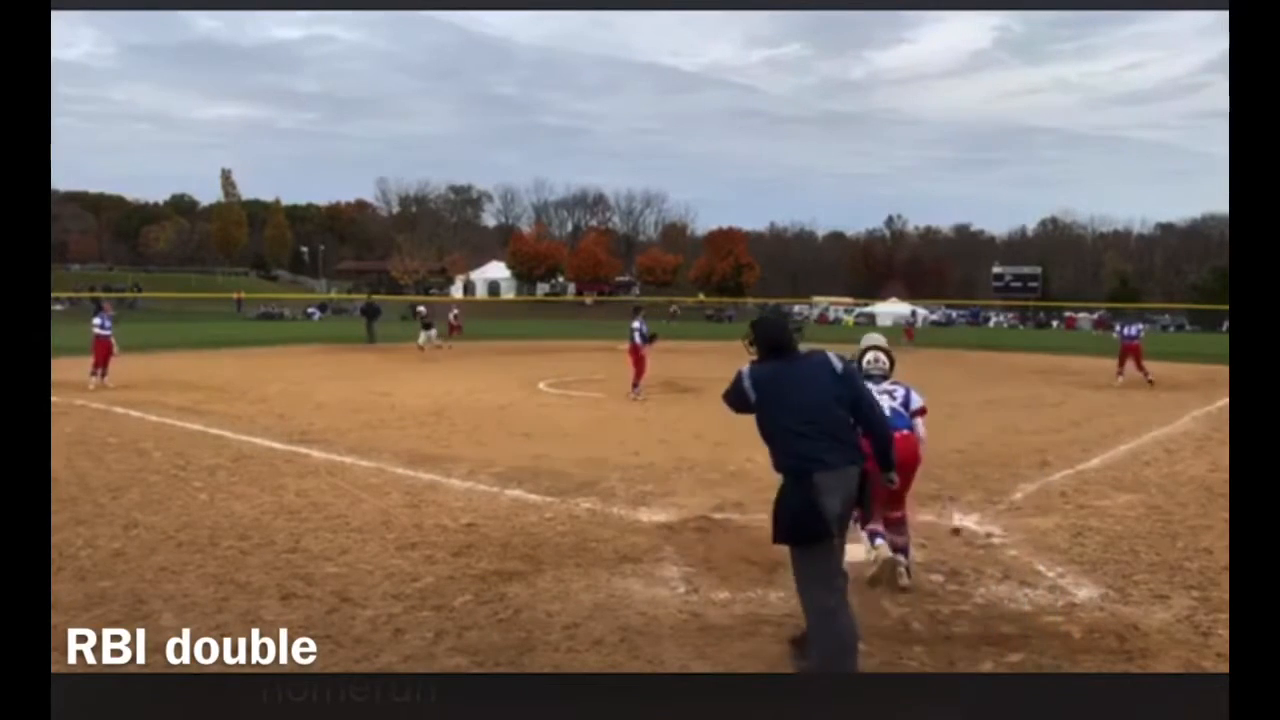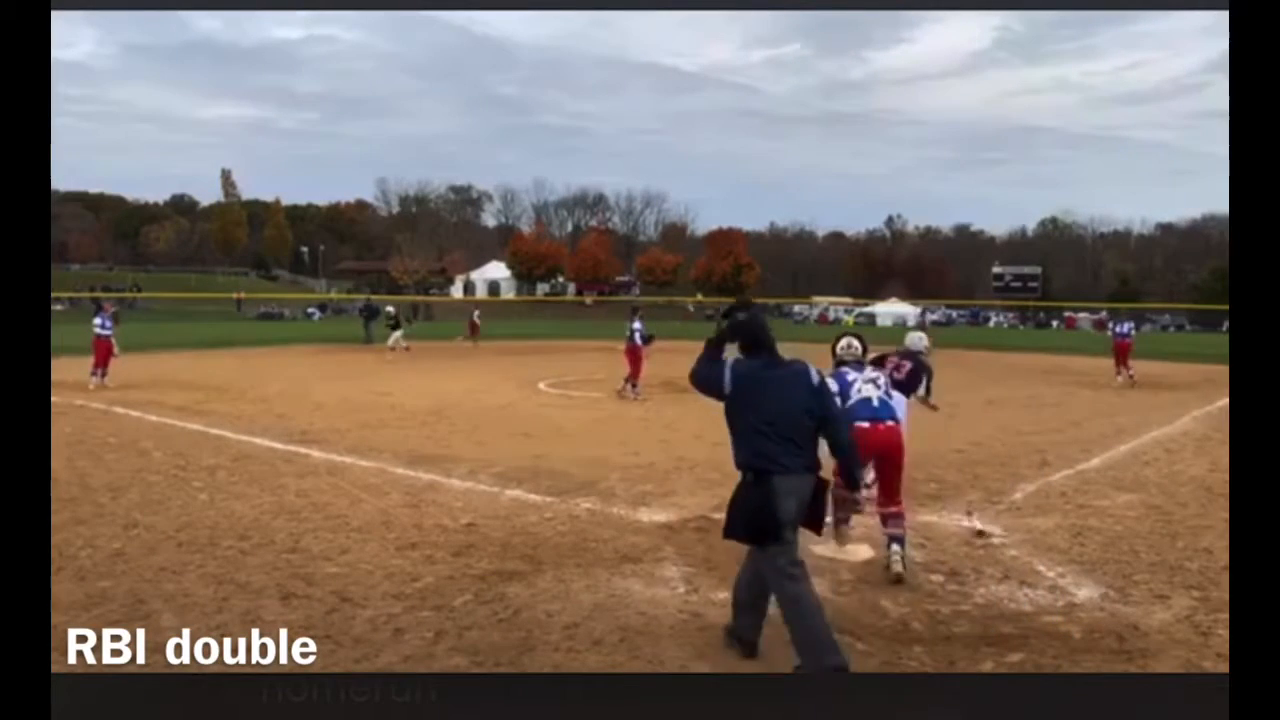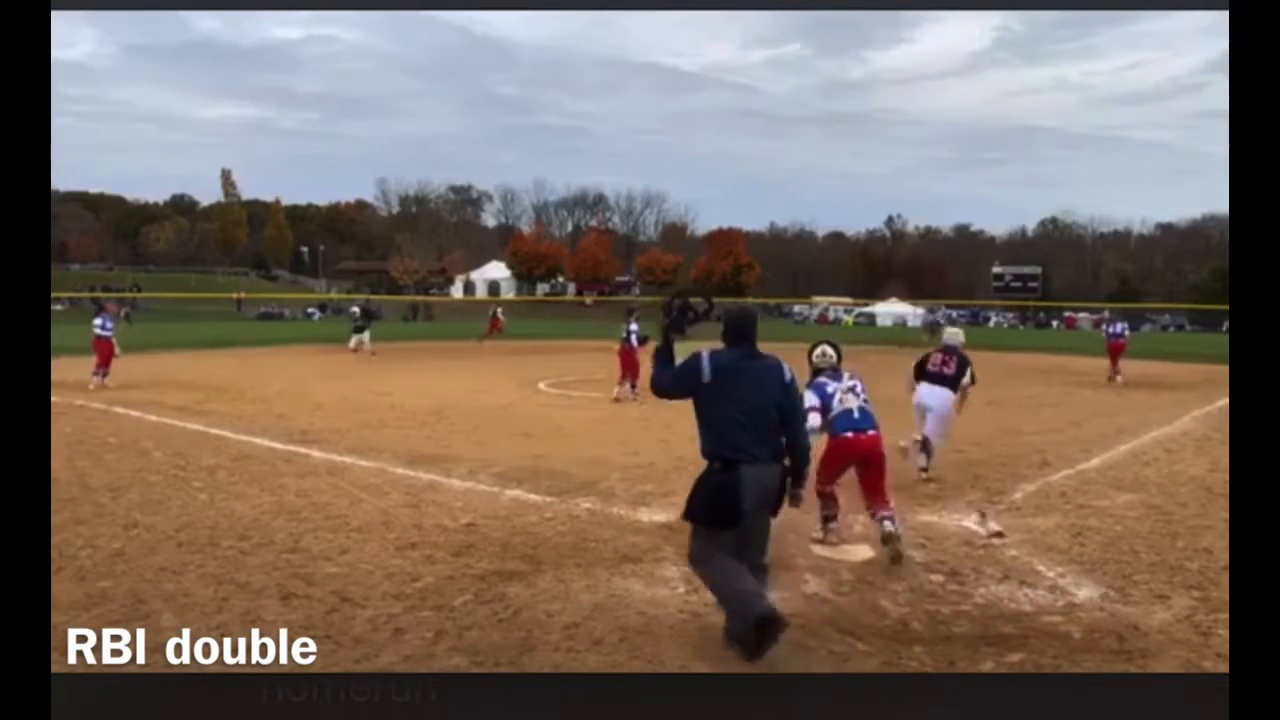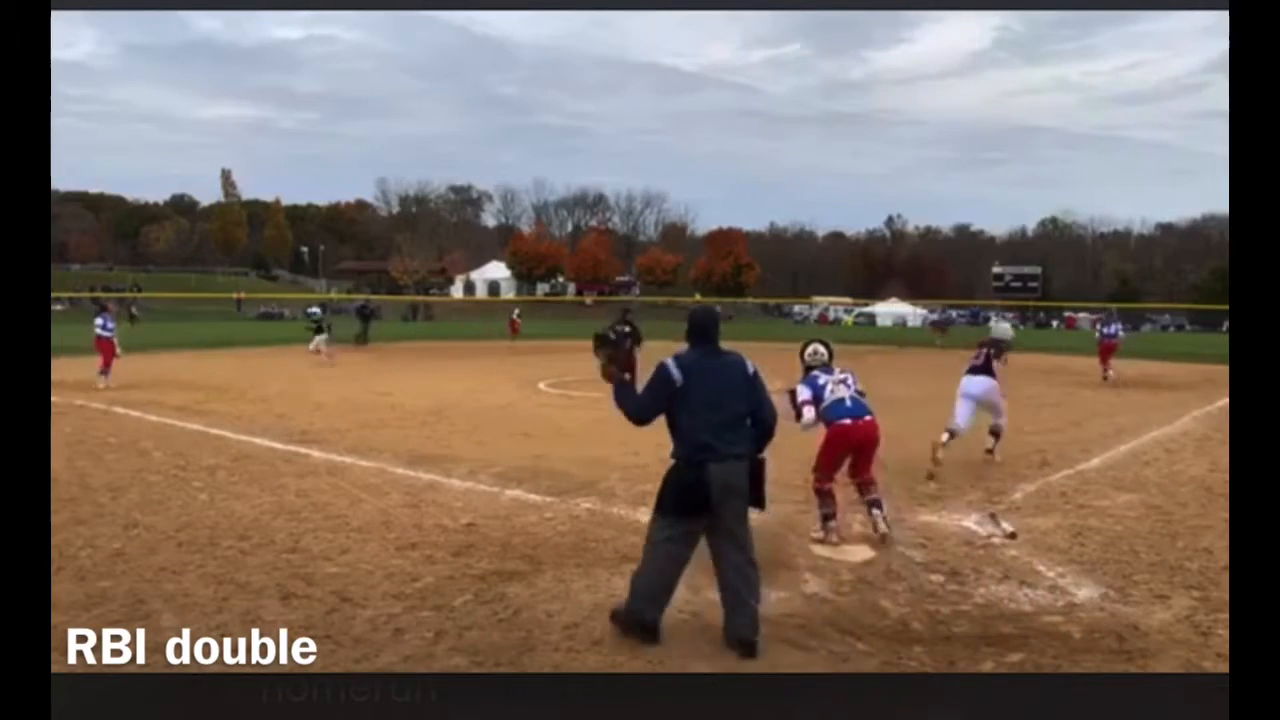
dt=0.2s
person 1, frame 1
left shoulder: (755, 378)
right shoulder: (831, 363)
left elbow: (734, 399)
right elbow: (874, 417)
left wrist: (759, 363)
right wrist: (886, 465)
left hip: (807, 486)
right hip: (848, 477)
left knee: (818, 577)
right knee: (827, 565)
left ankle: (832, 665)
right ankle: (819, 640)
person 1, frame 2
left shoulder: (732, 373)
right shoulder: (807, 374)
left elbow: (700, 376)
right elbow: (838, 433)
left wrist: (717, 341)
right wrist: (852, 482)
left hip: (766, 487)
right hip: (803, 482)
left knee: (786, 573)
right knee: (766, 557)
left ankle: (825, 662)
right ankle: (743, 631)
person 1, frame 3
left shoulder: (708, 364)
right shoulder: (778, 370)
left elbow: (663, 385)
right elbow: (796, 431)
left wrist: (664, 344)
right wrist: (797, 479)
left hip: (729, 475)
right hip: (768, 475)
left knee: (707, 552)
right knee: (750, 555)
left ankle: (759, 616)
right ankle: (744, 631)
person 1, frame 4
left shoulder: (674, 368)
right shoulder: (742, 366)
left elbow: (640, 413)
right elbow: (767, 420)
left wrist: (619, 382)
right wrist: (748, 454)
left hip: (695, 473)
right hip: (738, 471)
left knee: (665, 545)
right knee: (737, 552)
left ankle: (641, 617)
right ankle: (744, 632)
person 2, frame 1
right shoulder: (904, 391)
right elbow: (920, 433)
left hip: (873, 445)
right hip: (906, 445)
left knee: (869, 503)
right knee: (894, 506)
left ankle: (880, 549)
right ankle: (900, 566)
person 2, frame 2
left shoulder: (834, 379)
right shoulder: (880, 375)
left hip: (861, 434)
right hip: (891, 433)
left knee: (845, 481)
right knee: (891, 499)
left ankle: (841, 529)
right ankle: (896, 555)
person 2, frame 3
left shoulder: (813, 388)
right shoulder: (856, 381)
left elbow: (814, 424)
left wrist: (804, 428)
left hip: (843, 441)
right hip: (872, 439)
left knee: (824, 481)
right knee: (876, 496)
left ankle: (830, 530)
right ankle: (888, 527)
person 2, frame 4
left shoulder: (806, 384)
right shoulder: (847, 375)
left elbow: (808, 420)
left wrist: (801, 421)
left hip: (841, 429)
right hip: (869, 425)
left knee: (822, 478)
right knee: (862, 474)
left ankle: (830, 530)
right ankle: (878, 518)
